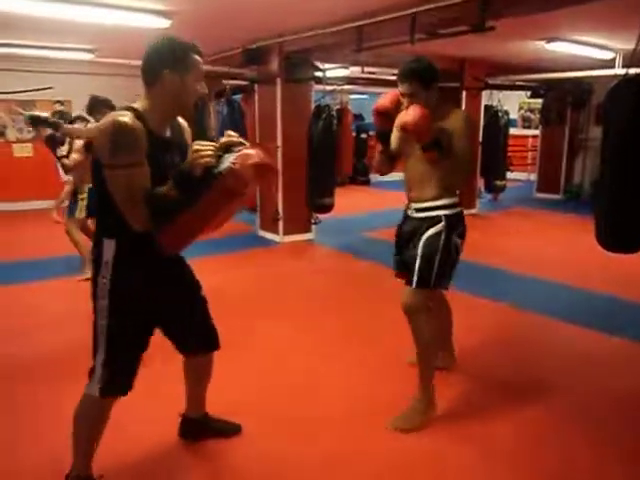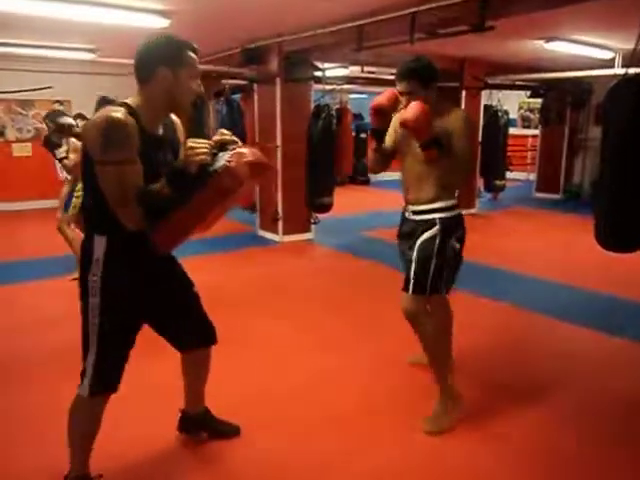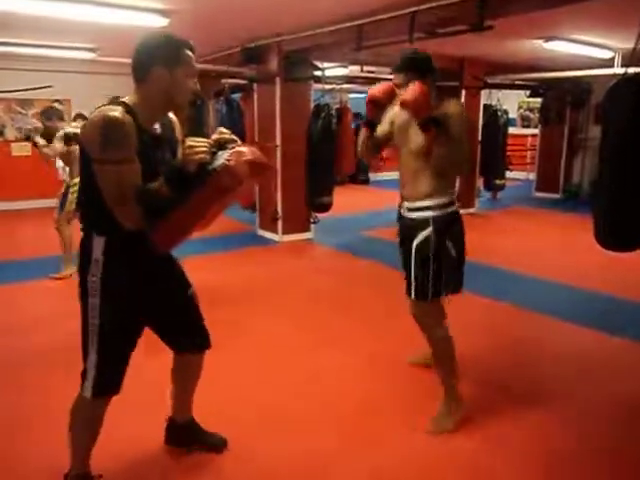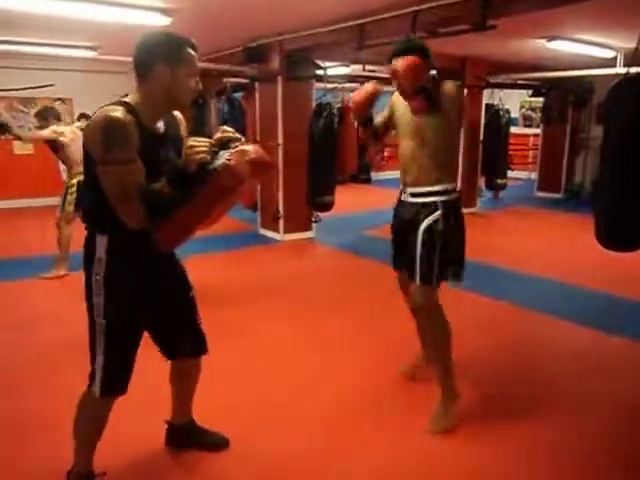
dt=0.1s
person 1, frame 1
left shoulder: (179, 128)
right shoulder: (121, 129)
left elbow: (183, 197)
right elbow: (139, 216)
left wrist: (213, 165)
right wrist: (186, 176)
left hip: (164, 256)
right hip: (122, 264)
left knee: (201, 342)
right knee: (109, 381)
left ankle: (196, 418)
person 1, frame 2
left shoulder: (172, 126)
right shoulder: (114, 126)
right elbow: (133, 215)
left wrist: (210, 159)
right wrist: (180, 173)
left hip: (155, 256)
right hip: (112, 263)
left knee: (199, 337)
right knee: (99, 381)
left ankle: (195, 415)
person 1, frame 3
left shoulder: (170, 125)
right shoulder: (111, 125)
left elbow: (175, 197)
right elbow: (131, 214)
left wrist: (207, 161)
right wrist: (178, 171)
left hip: (155, 255)
right hip: (112, 263)
left knee: (193, 342)
right knee: (99, 382)
left ankle: (181, 426)
person 1, frame 4
left shoulder: (174, 122)
right shoulder: (113, 125)
right elbow: (134, 213)
left wrist: (212, 158)
right wrist: (181, 172)
left hip: (158, 256)
right hip: (116, 263)
left knee: (189, 349)
right knee: (106, 381)
left ankle: (181, 426)
person 2, frame 1
left shoulder: (455, 120)
right shoulder: (403, 119)
left elbow: (464, 176)
right elbow: (382, 168)
left wrist: (433, 146)
right wrist: (382, 134)
left hip: (441, 218)
right hip: (414, 215)
left knee: (414, 303)
right knee: (431, 293)
left ankle: (424, 398)
right ankle: (444, 353)
person 2, frame 2
left shoulder: (453, 122)
right shoulder: (400, 120)
left elbow: (461, 176)
right elbow: (378, 164)
left wrist: (433, 145)
left hip: (439, 221)
right hip: (413, 217)
left knee: (416, 308)
right knee: (432, 298)
left ankle: (449, 398)
right ankle: (442, 354)
person 2, frame 3
left shoulder: (451, 112)
right shoulder: (396, 113)
left elbow: (459, 166)
right elbow: (367, 152)
left wrist: (433, 128)
right wrist: (370, 120)
left hip: (436, 219)
right hip: (409, 214)
left knee: (424, 310)
right knee: (427, 298)
left ankle: (453, 400)
right ankle: (438, 353)
person 2, frame 4
left shoulder: (448, 93)
right shoulder: (398, 99)
left elbow: (442, 138)
right elbow: (371, 133)
left wrist: (425, 99)
right wrist: (359, 114)
left hip: (437, 206)
right hip: (408, 201)
left knee: (422, 298)
right knee: (409, 288)
left ankle: (448, 392)
right ankle: (429, 352)
person 3, frame 1
left shoulder: (77, 142)
right shoulder: (72, 139)
left elbow: (69, 166)
left hip: (85, 190)
right hip: (80, 188)
left knee: (71, 228)
right knee: (83, 225)
left ankle: (89, 268)
person 3, frame 2
left shoulder: (74, 141)
right shoulder: (68, 137)
left elbow: (70, 167)
left wrist: (57, 152)
left hip: (82, 186)
right hip: (79, 184)
left knee: (63, 224)
right knee: (79, 223)
person 3, frame 3
left shoulder: (62, 134)
right shoulder: (73, 130)
left elbow: (50, 155)
left wrist: (37, 142)
left hip: (79, 182)
left knee: (62, 222)
left ankle: (68, 266)
person 3, frame 4
left shoulder: (55, 132)
right shoulder: (74, 130)
left elbow: (29, 137)
left wrist: (10, 128)
left hip: (78, 181)
left knee: (63, 222)
left ankle: (61, 267)
